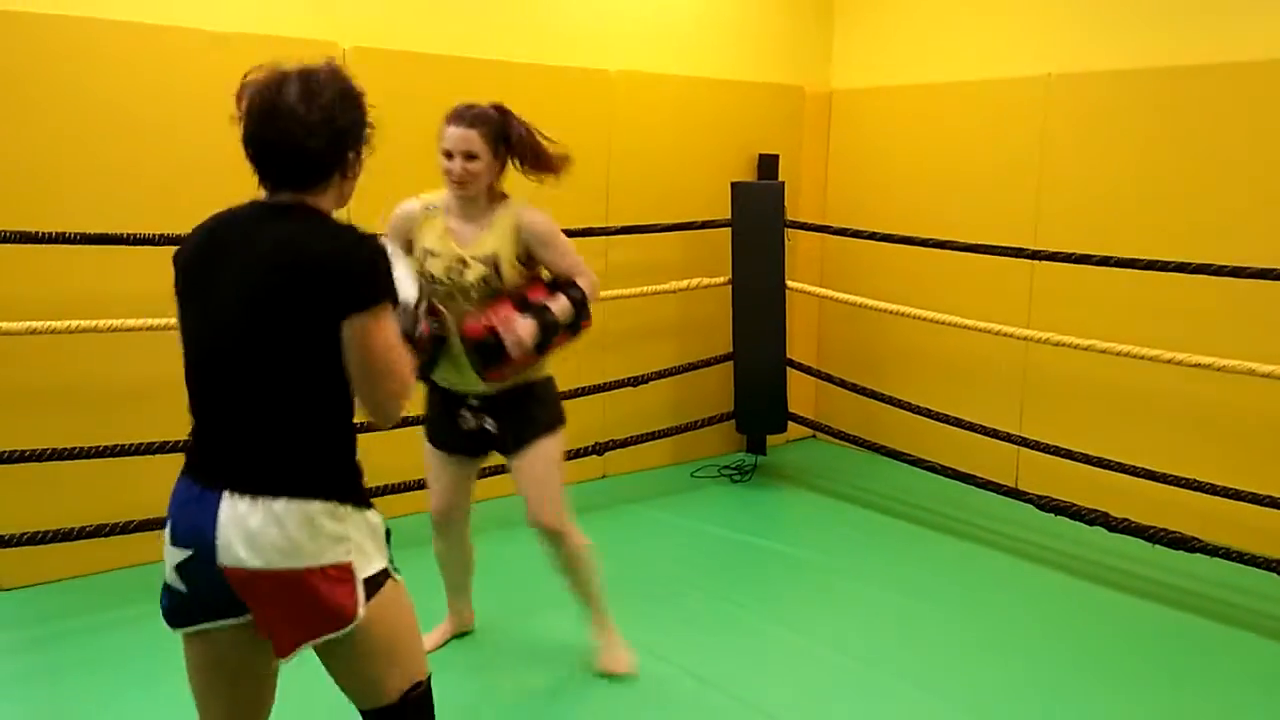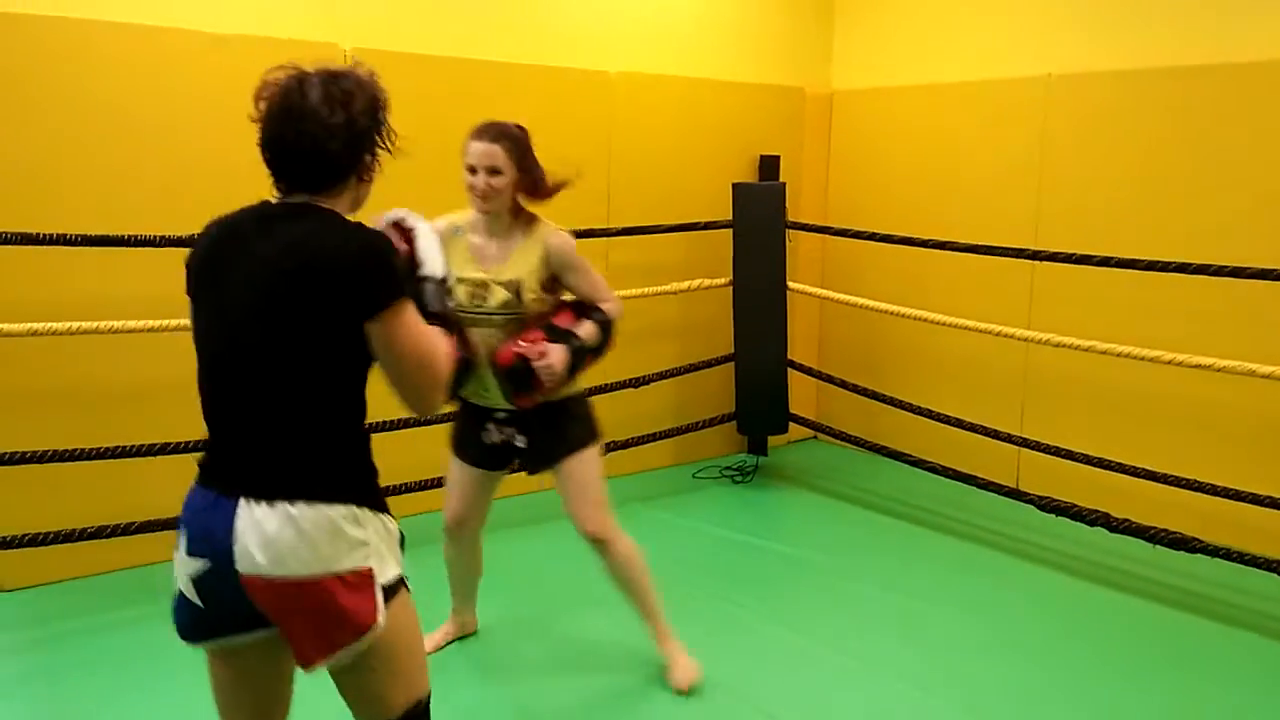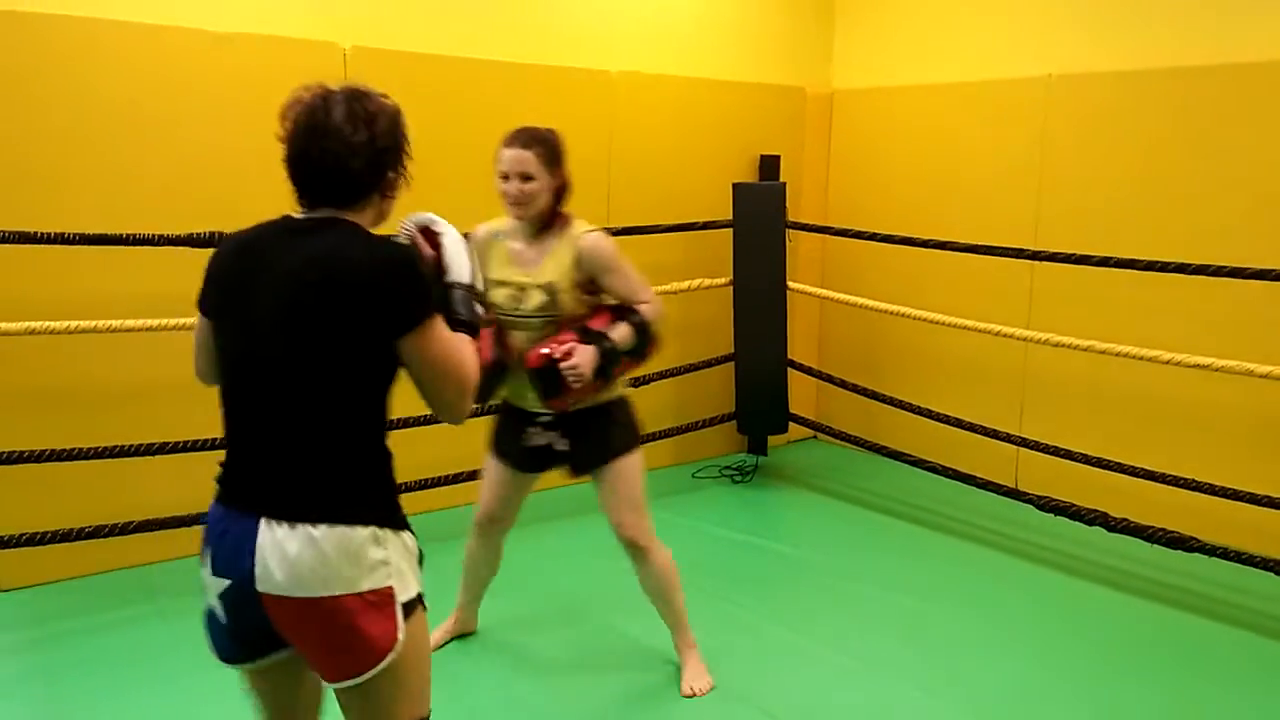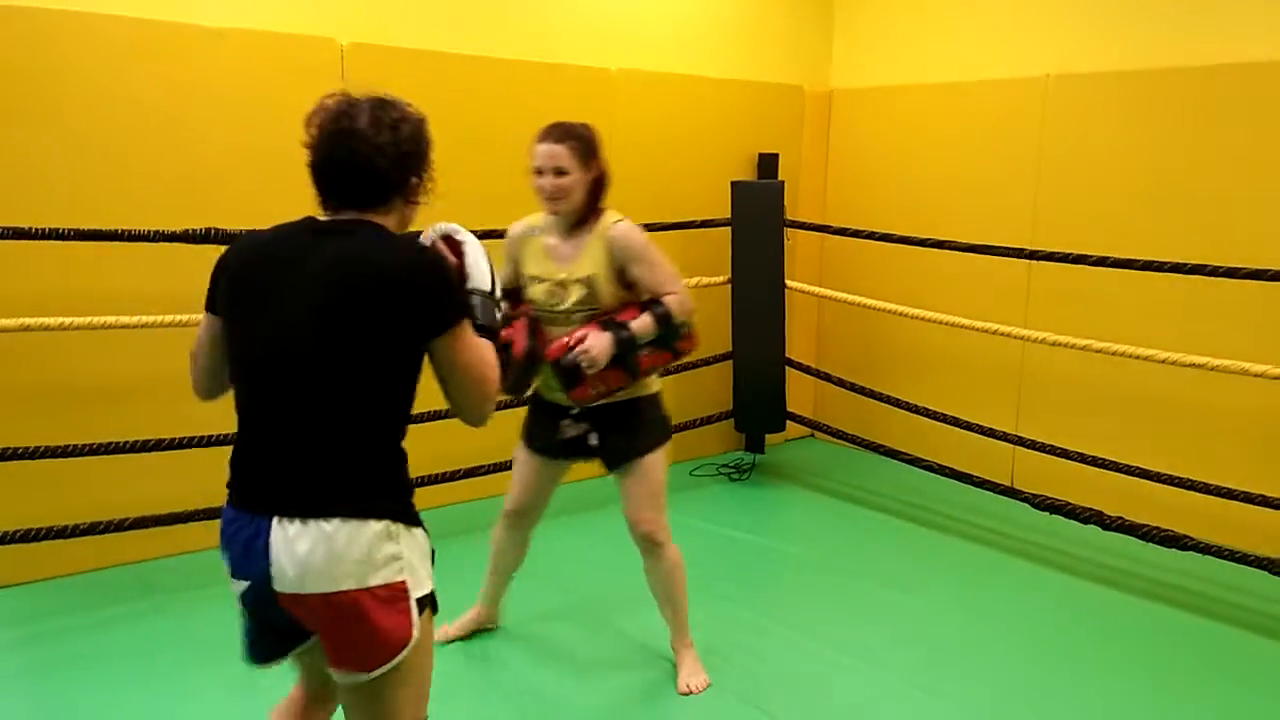
dt=0.1s
person 1, frame 1
left shoulder: (203, 245)
right shoulder: (348, 255)
right elbow: (386, 400)
right wrist: (397, 304)
left hip: (200, 520)
right hip: (304, 526)
person 1, frame 2
left shoulder: (213, 244)
right shoulder: (363, 254)
right elbow: (428, 389)
right wrist: (432, 286)
left hip: (215, 525)
right hip: (322, 530)
person 1, frame 3
left shoulder: (232, 257)
right shoulder: (389, 269)
right elbow: (456, 401)
right wrist: (457, 290)
left hip: (236, 539)
right hip: (345, 547)
person 1, frame 4
left shoulder: (245, 258)
right shoulder: (417, 270)
left elbow: (205, 382)
right elbow: (477, 404)
right wrist: (478, 297)
left hip: (250, 536)
right hip: (358, 545)
person 2, frame 1
left shoulder: (523, 222)
right shoulder: (413, 216)
left elbow: (584, 285)
left wrist: (538, 323)
left hip: (520, 392)
right hip: (451, 392)
left knee: (550, 521)
right knee: (445, 515)
left ankle: (603, 625)
right ankle: (459, 613)
person 2, frame 2
left shoulder: (550, 243)
right shoulder: (444, 235)
left elbow: (609, 309)
left wrist: (568, 348)
left hip: (551, 408)
right hip: (481, 409)
left knee: (599, 531)
right knee: (457, 521)
left ankle: (667, 640)
right ankle: (460, 618)
person 2, frame 3
left shoulder: (585, 246)
right shoulder: (485, 241)
left elbow: (648, 309)
left wrist: (600, 350)
left hip: (595, 411)
right hip: (522, 409)
left knee: (636, 536)
right knee: (488, 520)
left ankle: (687, 649)
right ankle: (463, 618)
person 2, frame 4
left shoulder: (619, 235)
right shoulder: (523, 236)
left elbow: (680, 301)
left wrist: (616, 339)
left hip: (625, 405)
right hip: (555, 401)
left knee: (649, 531)
right knee: (518, 511)
left ankle: (684, 647)
right ankle: (484, 610)
